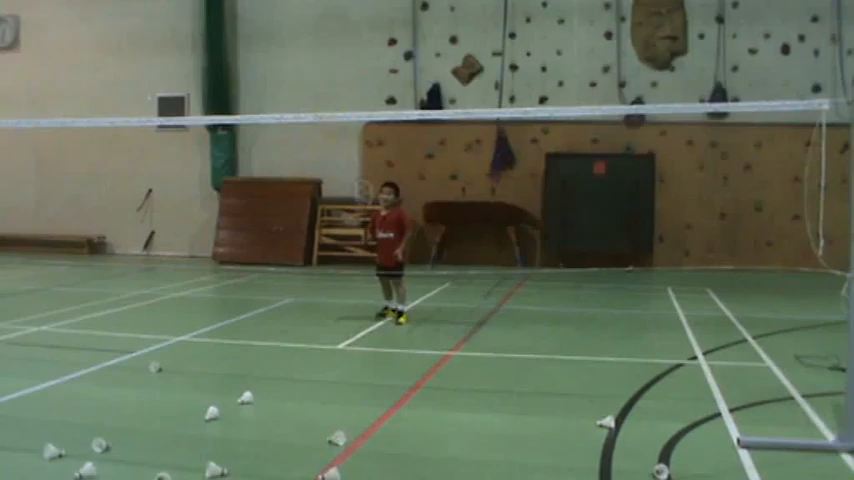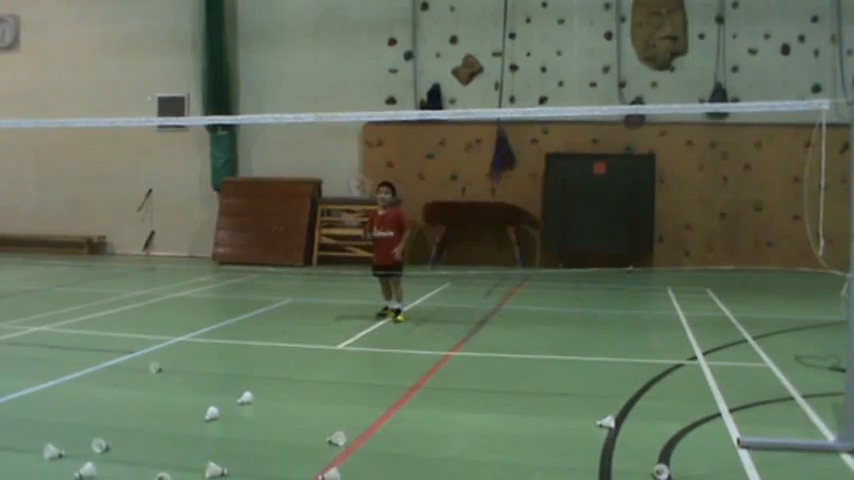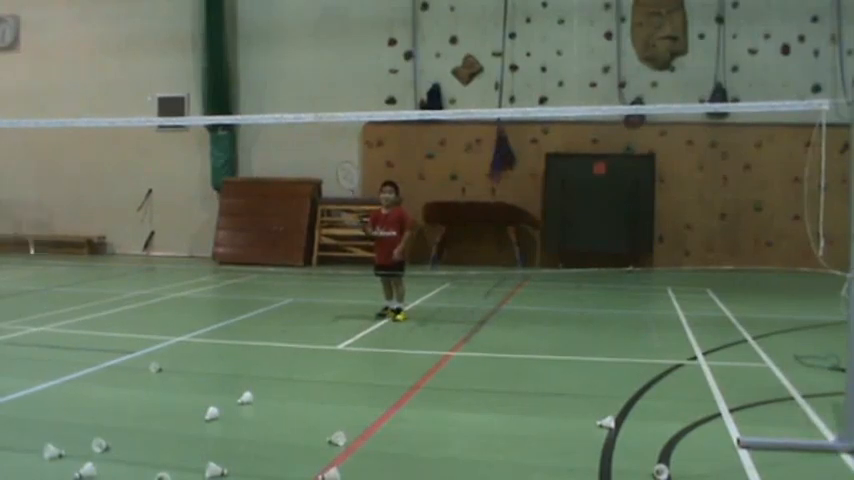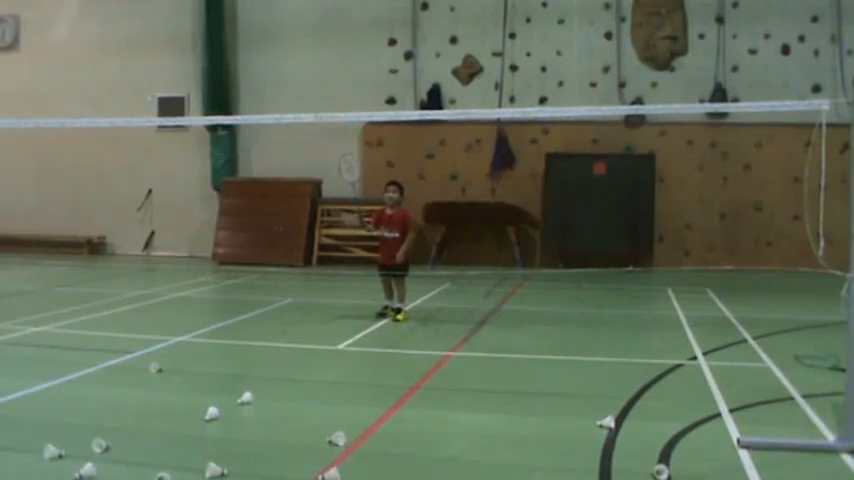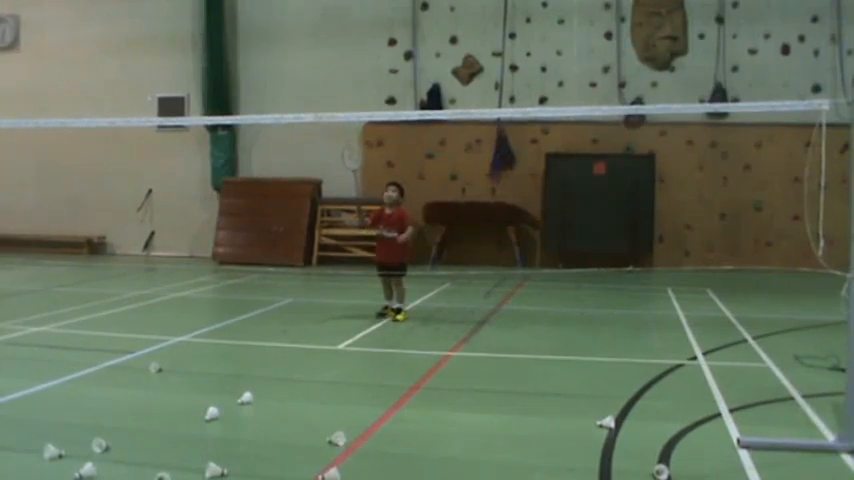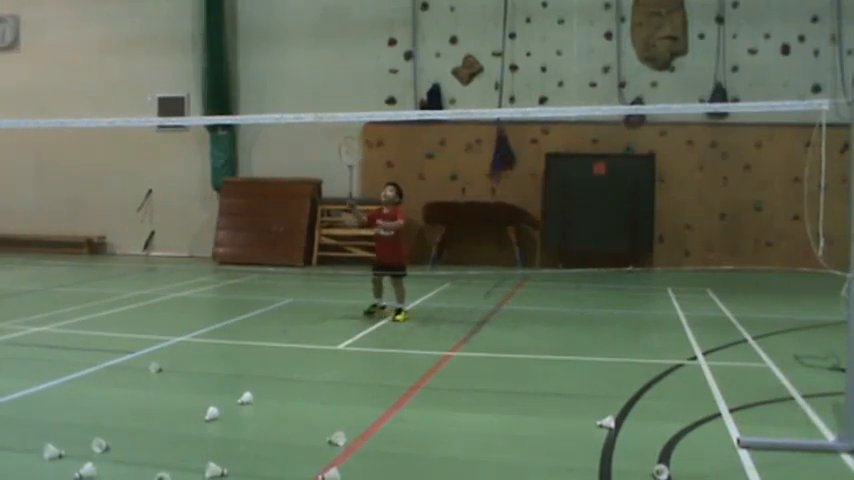
dt=0.3s
person 1, frame 1
left shoulder: (400, 214)
right shoulder: (376, 215)
left elbow: (408, 232)
right elbow: (373, 234)
left wrist: (401, 249)
right wrist: (368, 238)
left hip: (395, 256)
right hip: (381, 256)
left knee: (397, 282)
right knee: (383, 281)
left ankle: (401, 310)
right ankle: (390, 307)
person 1, frame 2
left shoulder: (398, 213)
right shoulder: (373, 215)
left elbow: (406, 231)
right elbow: (370, 234)
left wrist: (400, 248)
right wrist: (367, 236)
left hip: (393, 255)
right hip: (379, 256)
left knee: (395, 281)
right knee: (383, 281)
left ankle: (399, 309)
right ankle: (389, 306)
person 1, frame 3
left shoulder: (401, 213)
right shoulder: (376, 214)
left elbow: (407, 232)
right elbow: (371, 231)
left wrist: (399, 249)
right wrist: (366, 229)
left hip: (395, 255)
right hip: (381, 255)
left knee: (397, 280)
right knee: (385, 281)
left ankle: (400, 308)
right ankle: (390, 306)
person 1, frame 4
left shoulder: (405, 214)
right shoulder: (380, 213)
left elbow: (411, 233)
right elbow: (372, 228)
left wrist: (403, 251)
right wrist: (366, 226)
left hip: (399, 256)
right hip: (384, 255)
left knee: (399, 281)
right knee: (385, 280)
left ankle: (400, 309)
right ankle: (390, 306)
person 1, frame 5
left shoulder: (402, 213)
right shoulder: (380, 213)
left elbow: (410, 229)
right elbow: (368, 223)
left wrist: (404, 236)
left hip: (398, 256)
right hip: (382, 255)
left knee: (397, 281)
right knee: (385, 281)
left ankle: (400, 308)
right ankle: (389, 306)
person 1, frame 6
left shoulder: (398, 212)
right shoulder: (377, 212)
left elbow: (400, 224)
right elbow: (363, 221)
left wrist: (386, 224)
right wrist: (354, 210)
left hip: (396, 255)
right hip: (381, 255)
left knee: (397, 281)
right knee: (376, 279)
left ankle: (401, 309)
right ankle: (378, 304)
